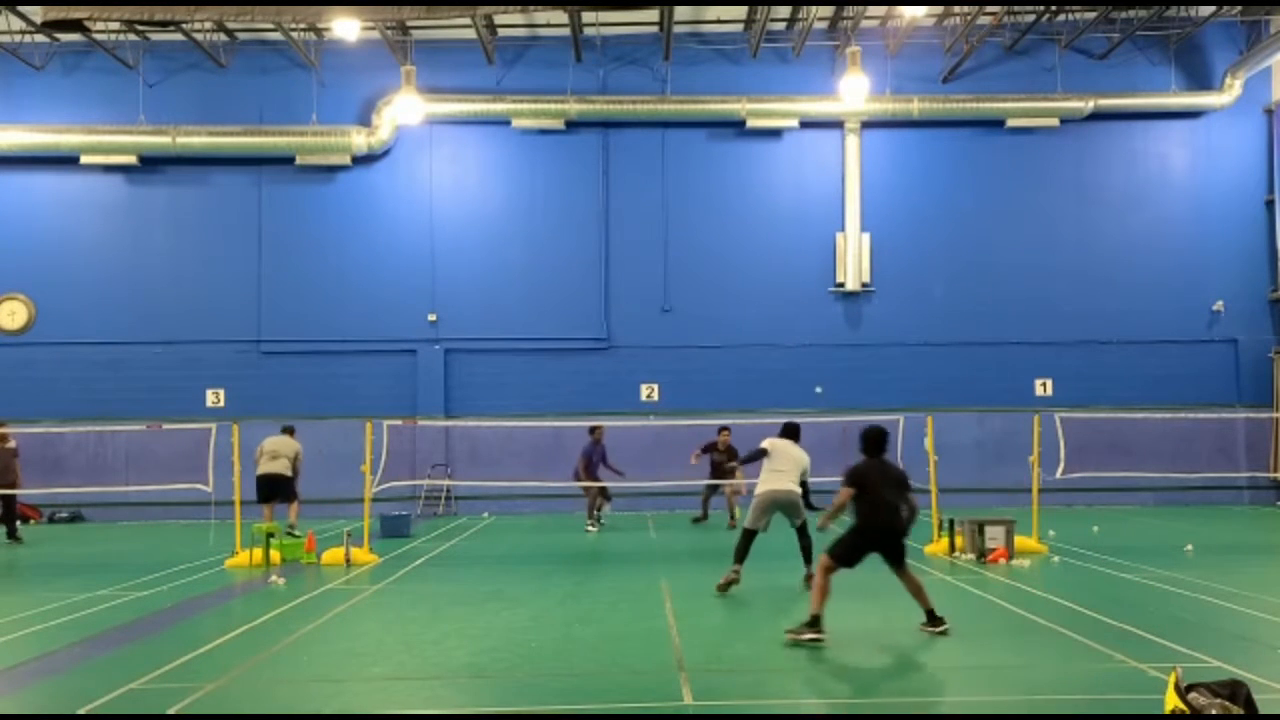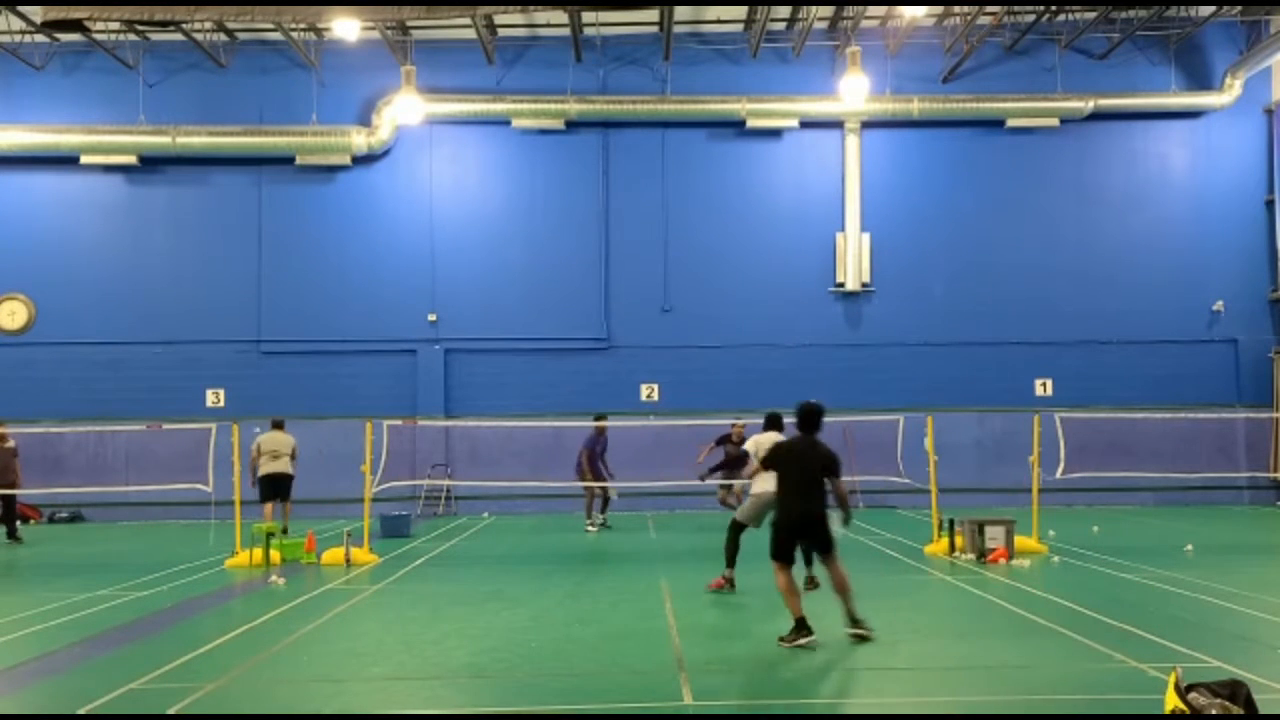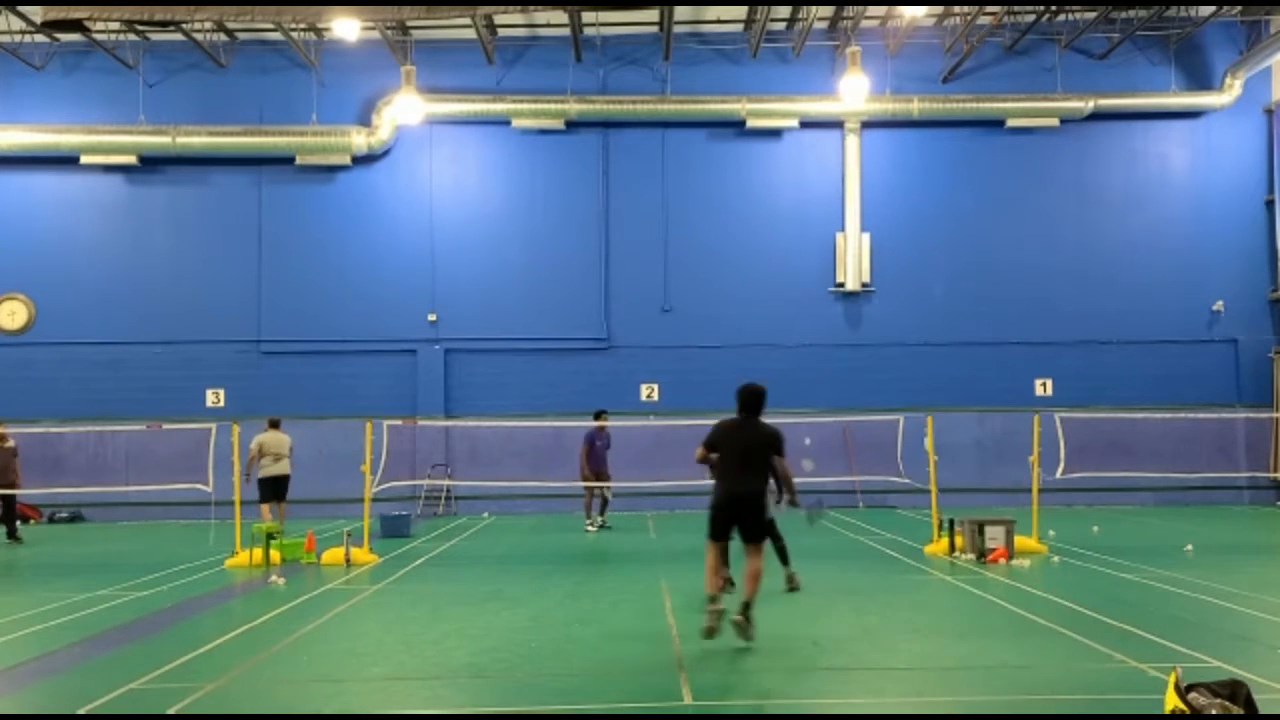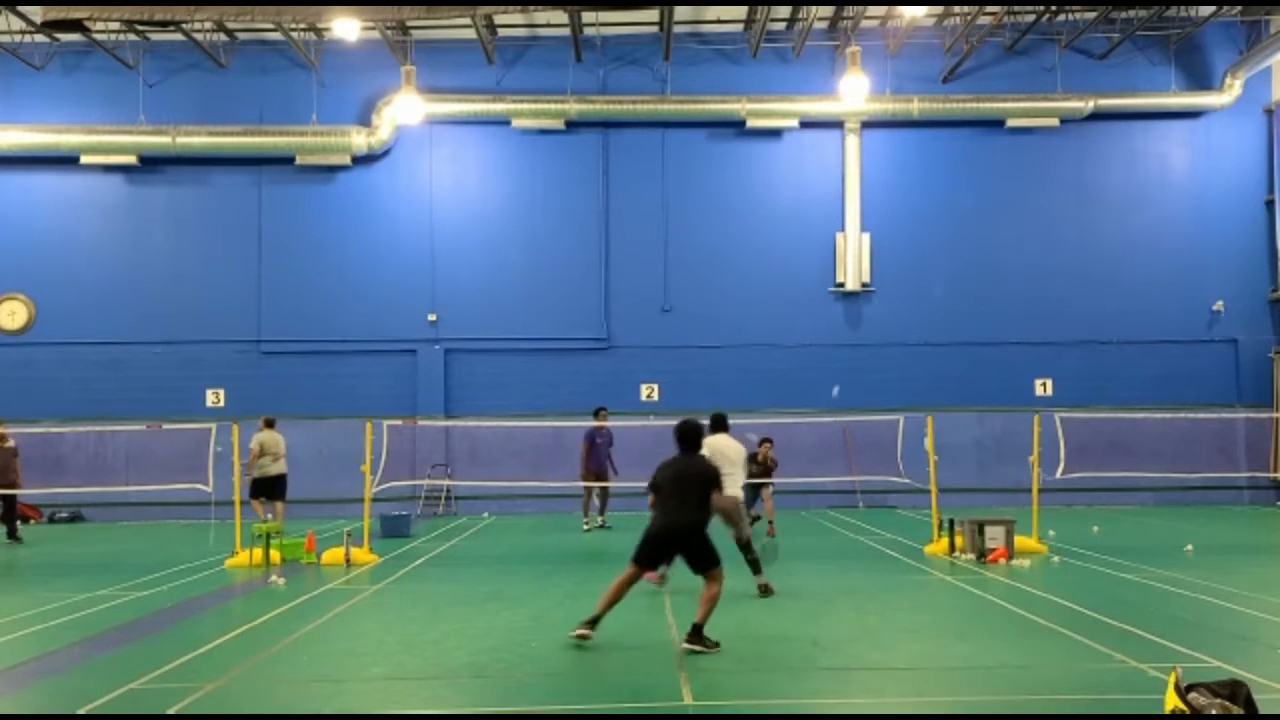
dt=0.2s
person 1, frame 1
left shoulder: (857, 471)
right shoulder: (898, 472)
left elbow: (841, 501)
right elbow: (912, 506)
left wrist: (824, 519)
right wrist: (904, 527)
left hip: (867, 529)
right hip: (894, 529)
left knee: (823, 567)
right knee: (902, 571)
left ankle: (814, 625)
right ankle: (934, 619)
person 1, frame 2
left shoulder: (781, 448)
right shoulder: (828, 454)
right elbow: (840, 492)
right wrist: (846, 513)
left hip: (786, 517)
right hip: (816, 517)
left knee: (782, 570)
right knee: (832, 564)
left ankle: (801, 627)
right ankle: (853, 620)
person 1, frame 3
left shoulder: (722, 428)
right shoulder: (771, 434)
left elbow: (700, 457)
right elbow: (782, 470)
right wrist: (792, 495)
left hip: (724, 497)
right hip: (754, 499)
left knee: (714, 552)
right knee: (754, 555)
left ankle: (714, 606)
right ankle: (744, 611)
person 1, frame 4
left shoulder: (664, 468)
right shoulder: (708, 469)
left elbow: (652, 503)
right elbow: (718, 505)
left hip: (660, 528)
right hip: (689, 531)
left knee: (628, 577)
right knee: (715, 580)
left ankle: (590, 624)
right ankle: (695, 635)
